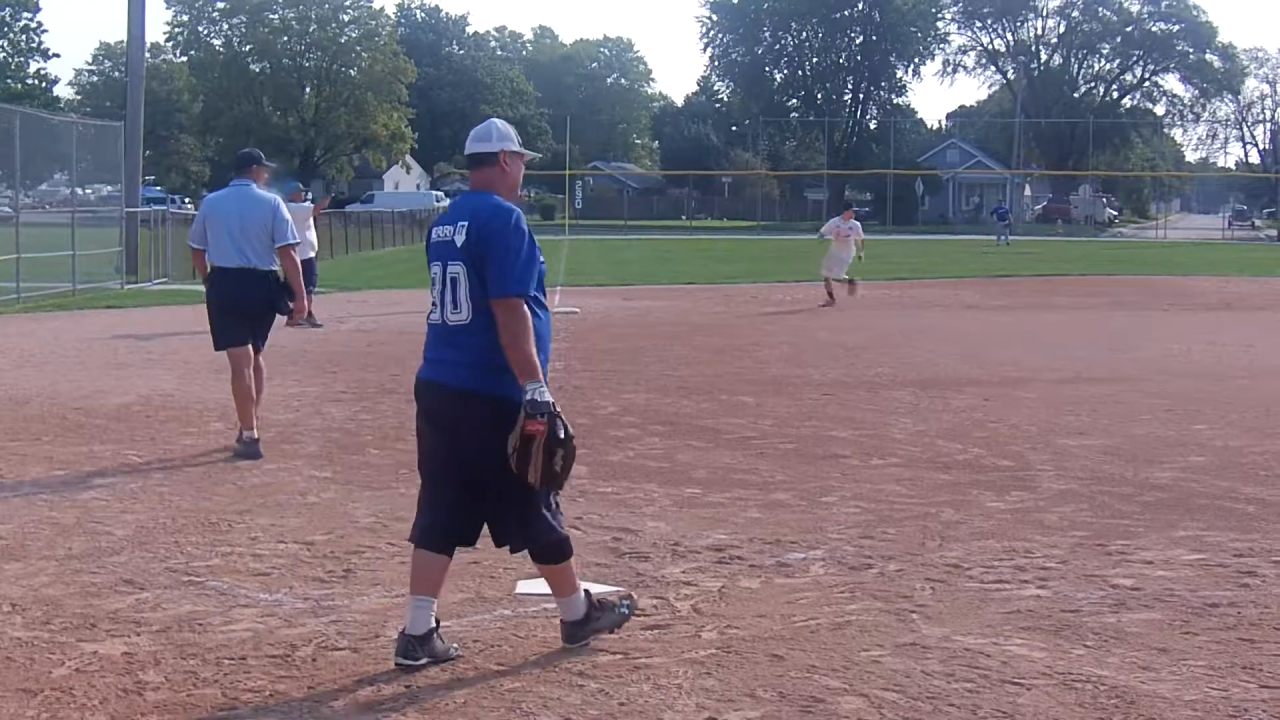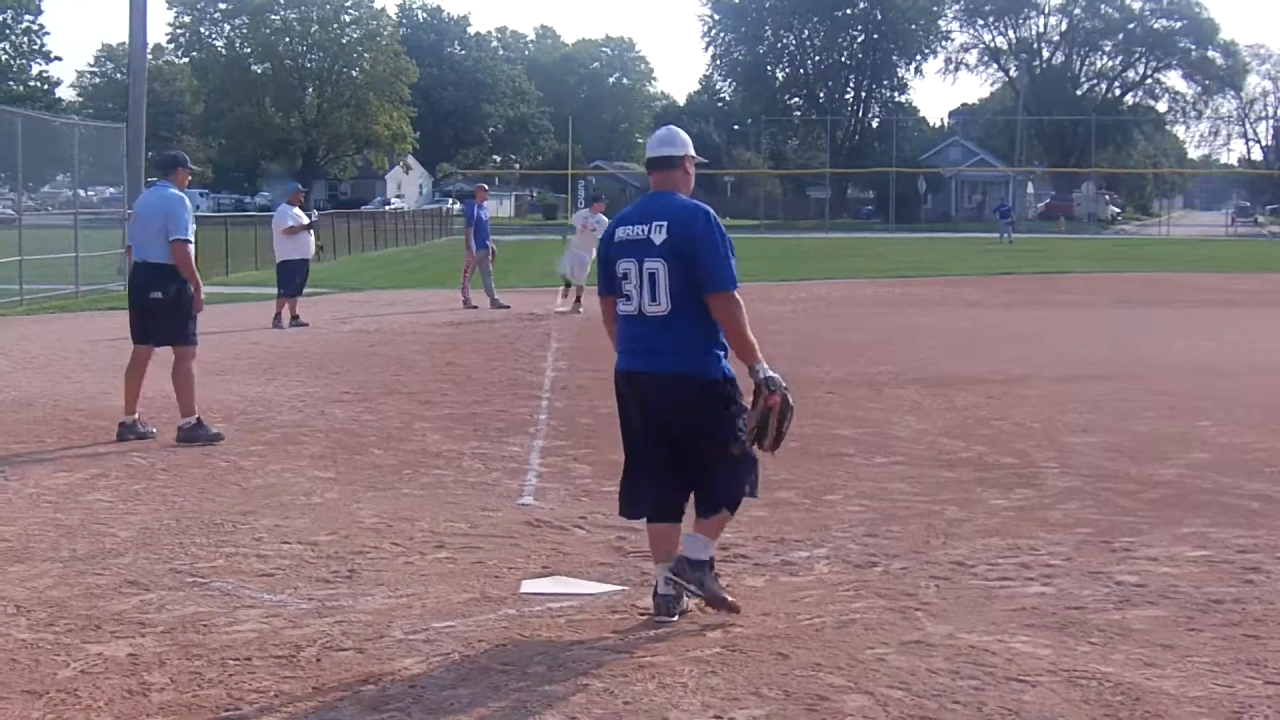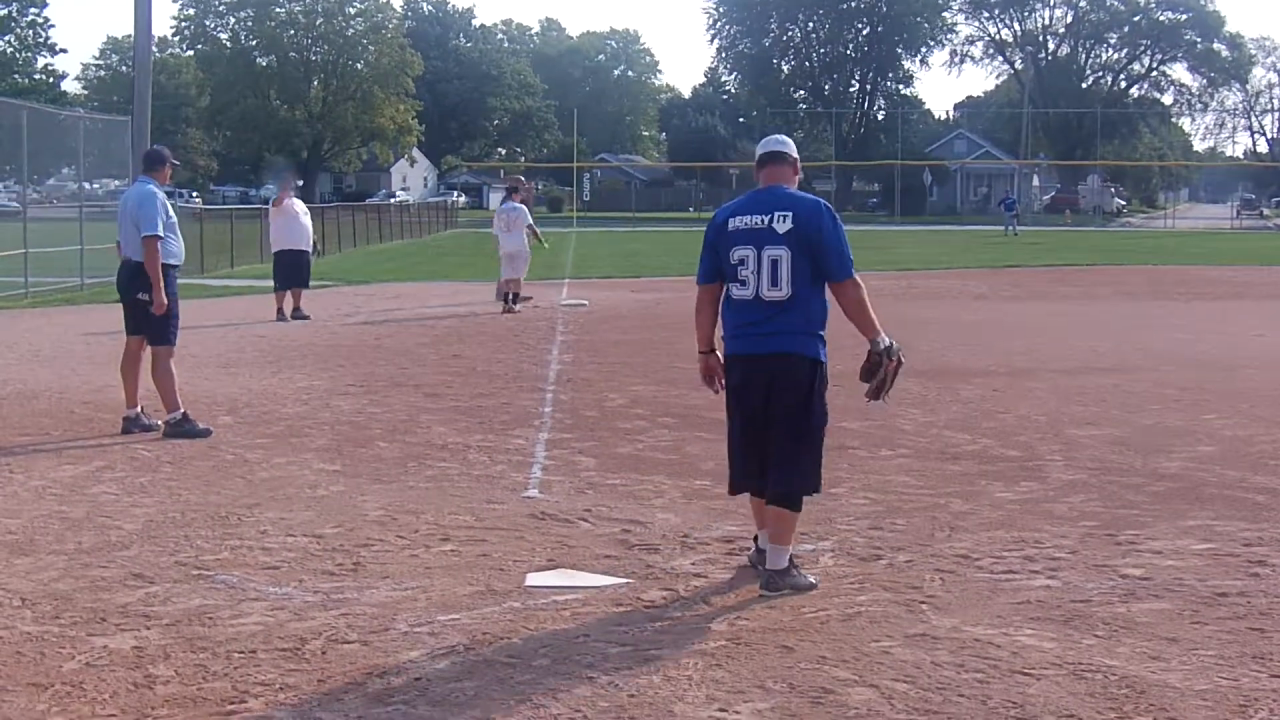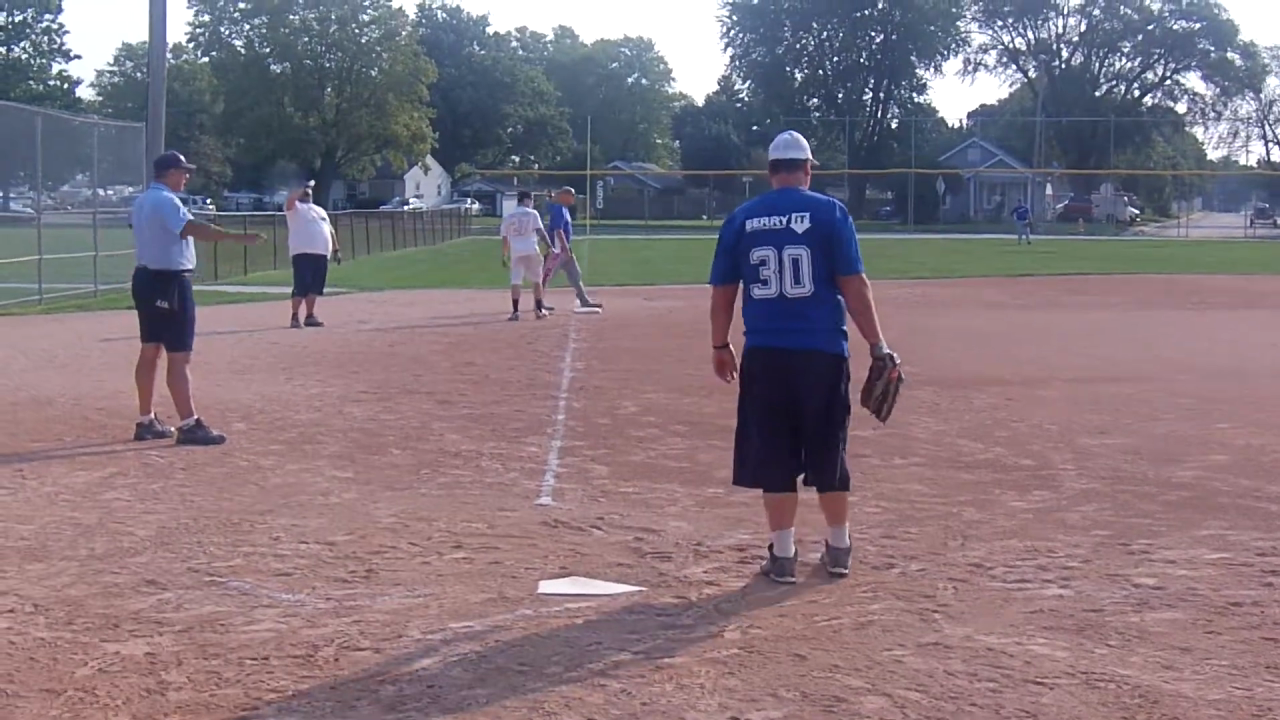
dt=1s
person 1, frame 1
left shoulder: (444, 222)
right shoulder: (503, 218)
right elbow: (510, 310)
right wrist: (536, 387)
left hip: (438, 386)
right hip: (494, 392)
left knee: (441, 510)
right knee: (530, 508)
left ankle: (417, 631)
right ankle: (576, 612)
person 1, frame 2
left shoulder: (618, 226)
right shoulder: (698, 218)
left elbow: (609, 306)
right elbow: (723, 303)
right wrist: (759, 367)
left hip: (635, 374)
right hip: (695, 374)
left knee: (659, 479)
right knee: (731, 466)
left ankle: (669, 589)
right ankle: (694, 561)
person 1, frame 3
left shoulder: (725, 217)
right shoulder: (814, 211)
left elbow: (707, 293)
right elbow: (846, 286)
left wrist: (706, 352)
right wrist: (878, 338)
left hip: (741, 357)
right hip: (797, 356)
left knee: (755, 455)
right knee: (790, 461)
left ankle: (767, 547)
right ankle: (777, 566)
person 1, frame 4
left shoulder: (741, 219)
right shoulder: (829, 211)
left elbow: (722, 292)
right elbow: (853, 285)
left wrist: (719, 345)
right wrist: (877, 345)
left hip: (763, 355)
right hip: (822, 352)
left knee: (774, 460)
right knee: (829, 454)
left ankle: (782, 556)
right ankle: (838, 548)
person 2, frame 1
left shoulder: (211, 203)
right shoulder: (272, 203)
left elbow: (198, 252)
right elbow: (287, 254)
left wrist: (210, 281)
right wrist: (299, 295)
left hip: (225, 285)
right hip: (262, 286)
left knee: (241, 362)
right knee: (255, 355)
left ankle: (250, 436)
right ankle: (248, 427)
person 2, frame 2
left shoulder: (142, 200)
right shoulder: (177, 200)
left elbow: (130, 249)
right elbow: (180, 249)
right wrist: (197, 286)
left hip: (140, 279)
right hip: (167, 281)
left knee: (140, 353)
right knee: (185, 352)
left ankle: (130, 422)
right ankle: (189, 423)
person 2, frame 3
left shoulder: (129, 194)
right shoulder: (152, 196)
left elbow: (122, 243)
right elbow: (151, 245)
right wrist: (159, 289)
left hip: (130, 275)
right hip: (153, 278)
left knee: (134, 346)
right knee: (163, 350)
left ankle: (133, 415)
right ankle: (176, 419)
person 2, frame 4
left shoulder: (142, 201)
right shoulder: (165, 201)
right elbow: (192, 227)
right wrist: (238, 236)
left hip: (147, 281)
right hip: (170, 283)
left knee: (149, 352)
right knee: (179, 357)
left ankle: (146, 421)
right ankle: (190, 426)
